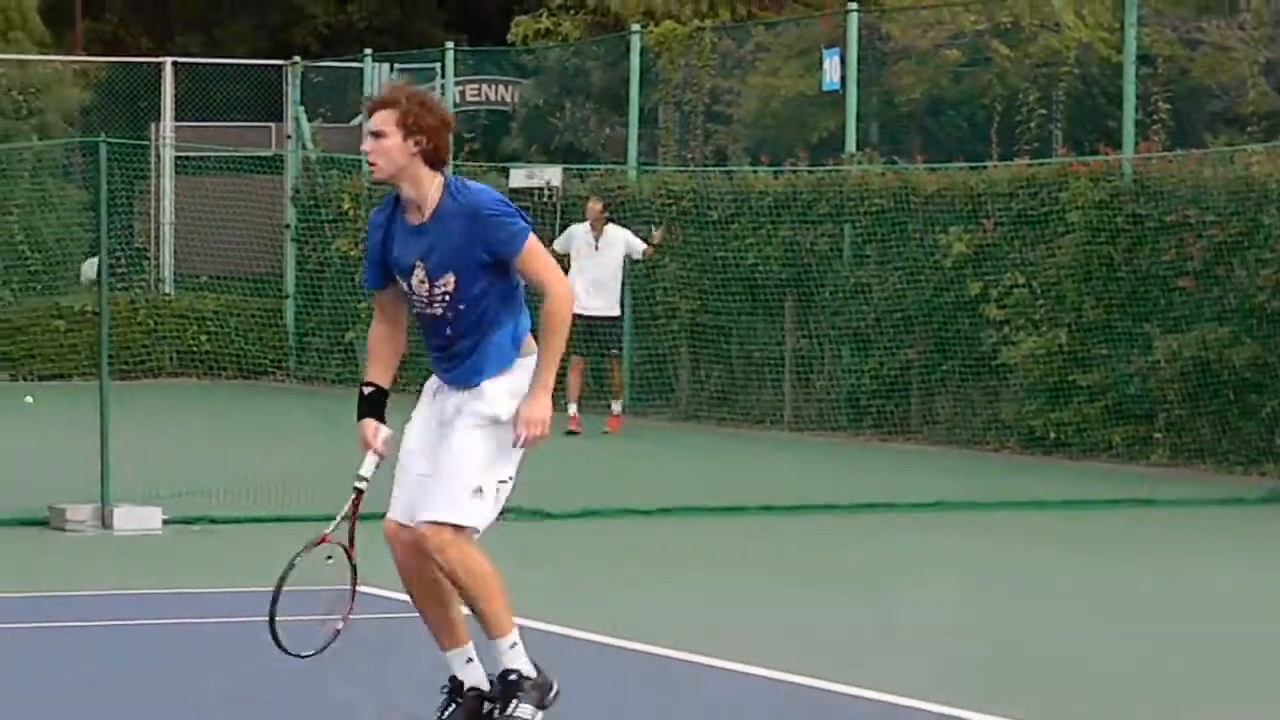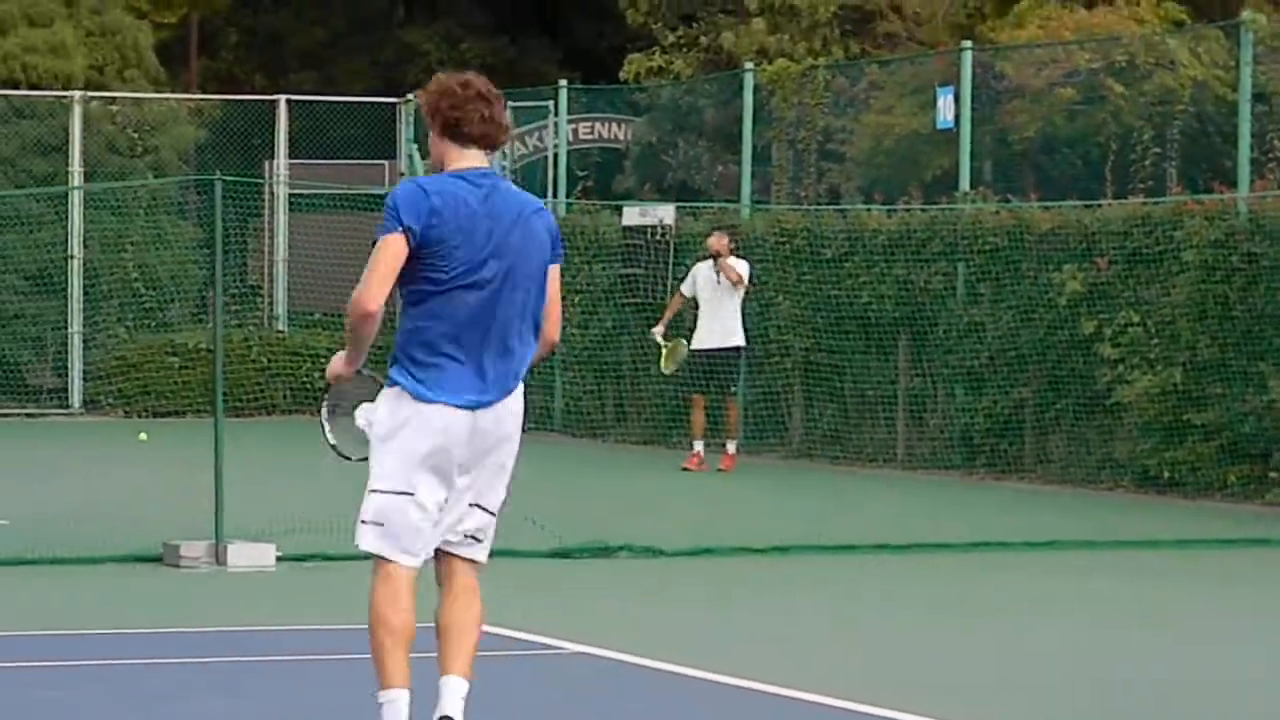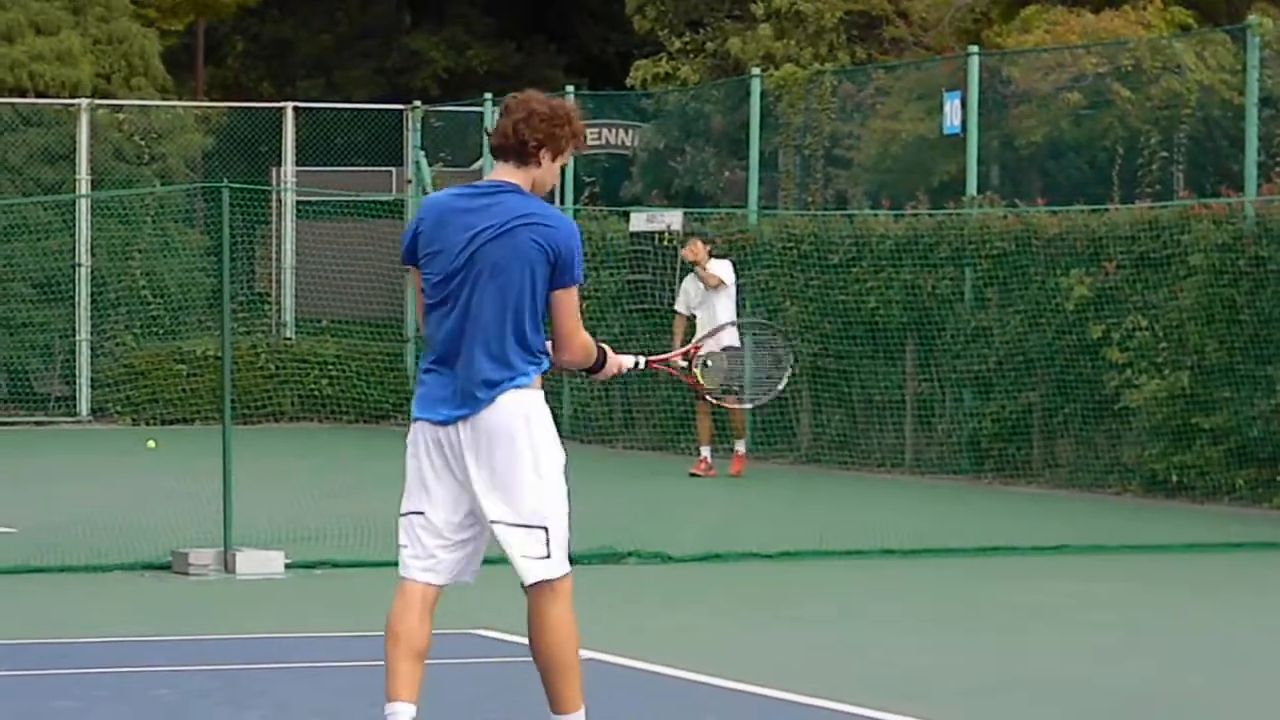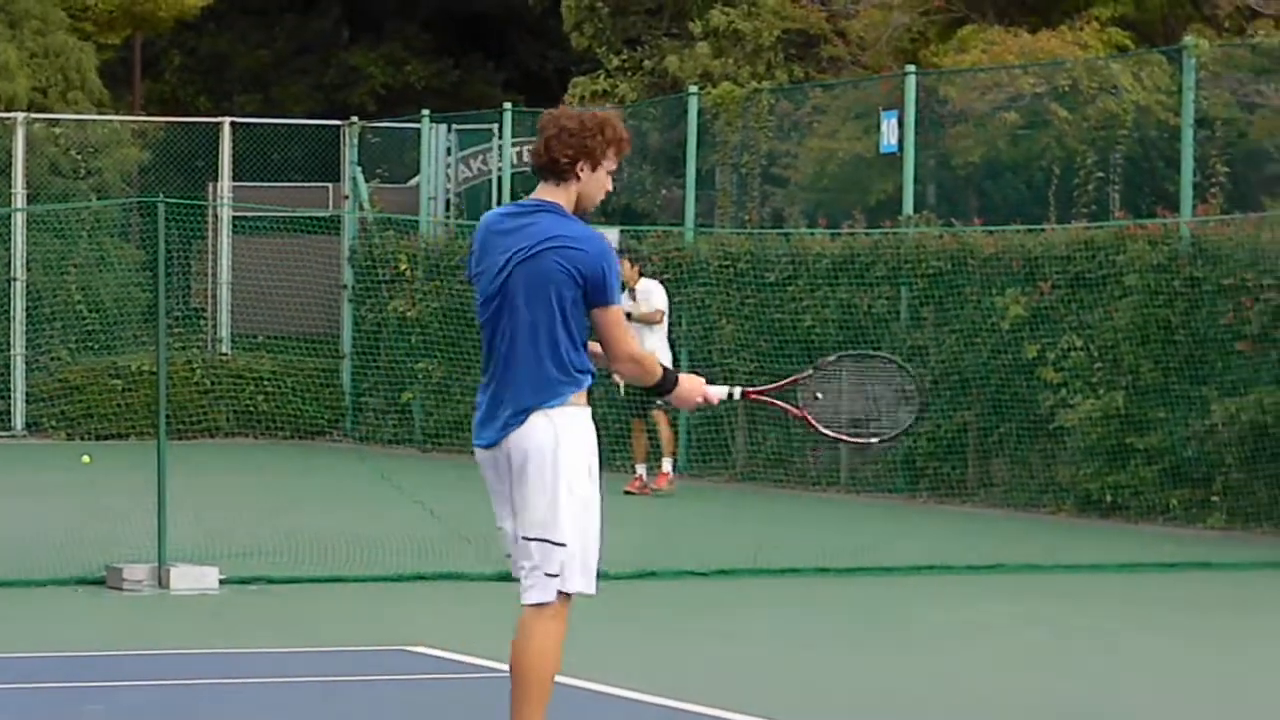
dt=0.5s
person 1, frame 1
left shoulder: (480, 209)
right shoulder: (388, 228)
left elbow: (557, 291)
right elbow: (390, 318)
left wrist: (541, 392)
right wrist: (373, 406)
left hip: (501, 386)
right hip: (446, 388)
left knee: (441, 537)
right knee: (403, 536)
person 1, frame 2
left shoulder: (416, 198)
right shoulder: (537, 215)
left elbow: (368, 301)
right elbow: (549, 331)
left wrist: (352, 359)
left hip: (420, 403)
right hip: (499, 411)
left knee: (394, 565)
right knee: (458, 565)
person 1, frame 3
left shoulder: (431, 213)
right shoulder: (554, 230)
right elbow: (571, 349)
right wrist: (604, 361)
left hip: (436, 414)
right hip: (510, 412)
left knee: (418, 581)
right knee: (549, 583)
person 1, frame 4
left shoulder: (488, 229)
right shoulder: (589, 249)
right elbow: (624, 357)
right wrist: (676, 386)
left hip: (499, 428)
right hip: (553, 427)
left knee: (547, 590)
right knee: (547, 599)
person 2, frame 1
left shoulder: (622, 235)
right shoulder: (575, 231)
left elbow: (645, 253)
right elbow: (552, 252)
left wrist: (654, 244)
left hip: (608, 310)
right hip: (578, 309)
left knee: (614, 362)
right knee: (576, 361)
left ankle: (616, 412)
right ankle: (573, 415)
person 2, frame 2
left shoulder: (741, 265)
right shoulder: (699, 269)
left elbow: (735, 279)
right elbow: (681, 296)
left wrist: (717, 255)
right wrist: (663, 323)
left hip: (728, 344)
right hip: (701, 344)
left knee: (730, 398)
right knee: (697, 399)
left ankle: (731, 452)
right ankle: (697, 453)
person 2, frame 3
left shoulder: (724, 265)
right shoulder: (687, 282)
left elbow: (712, 282)
right elbow: (681, 316)
left wrist: (694, 264)
right wrist: (676, 349)
left hip: (726, 345)
right hip: (702, 349)
right knee: (702, 405)
left ankle: (740, 451)
right ankle: (705, 459)
person 2, frame 4
left shoulder: (653, 287)
right shoulder: (624, 298)
left elbow: (657, 316)
left wrist: (627, 315)
left knee: (658, 416)
right knee: (637, 422)
left ankle: (666, 473)
right ankle: (640, 477)
